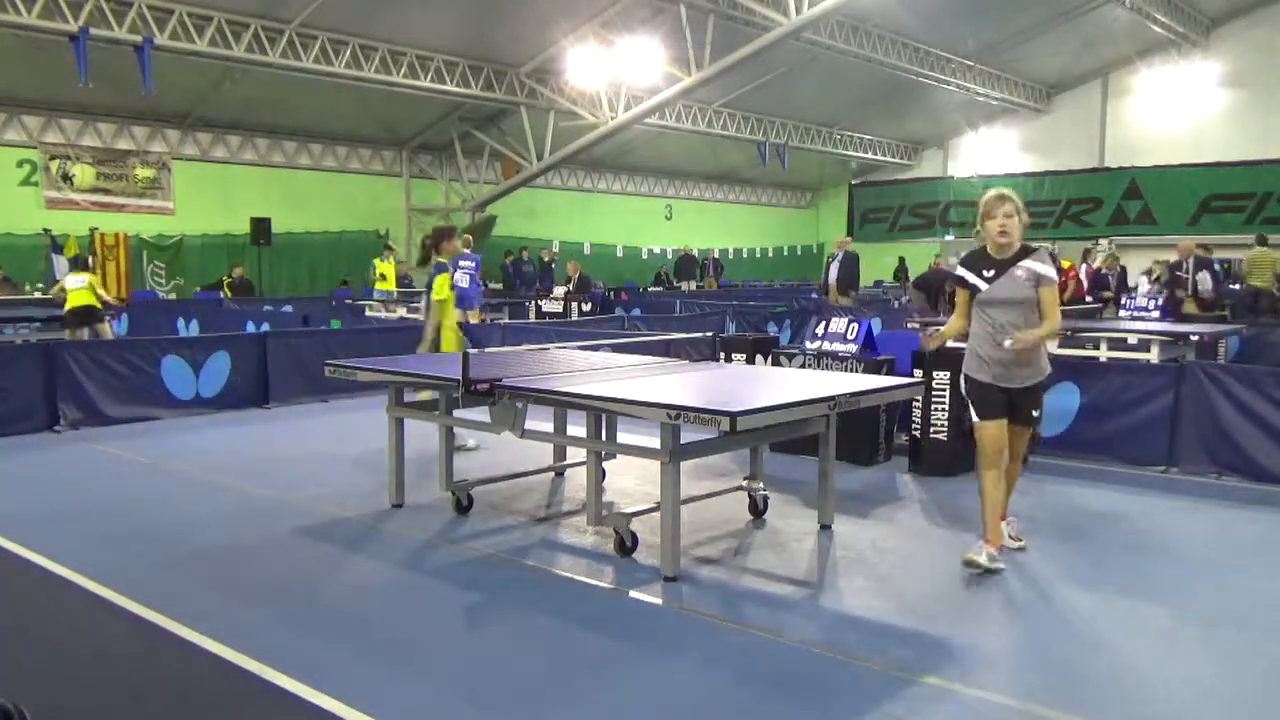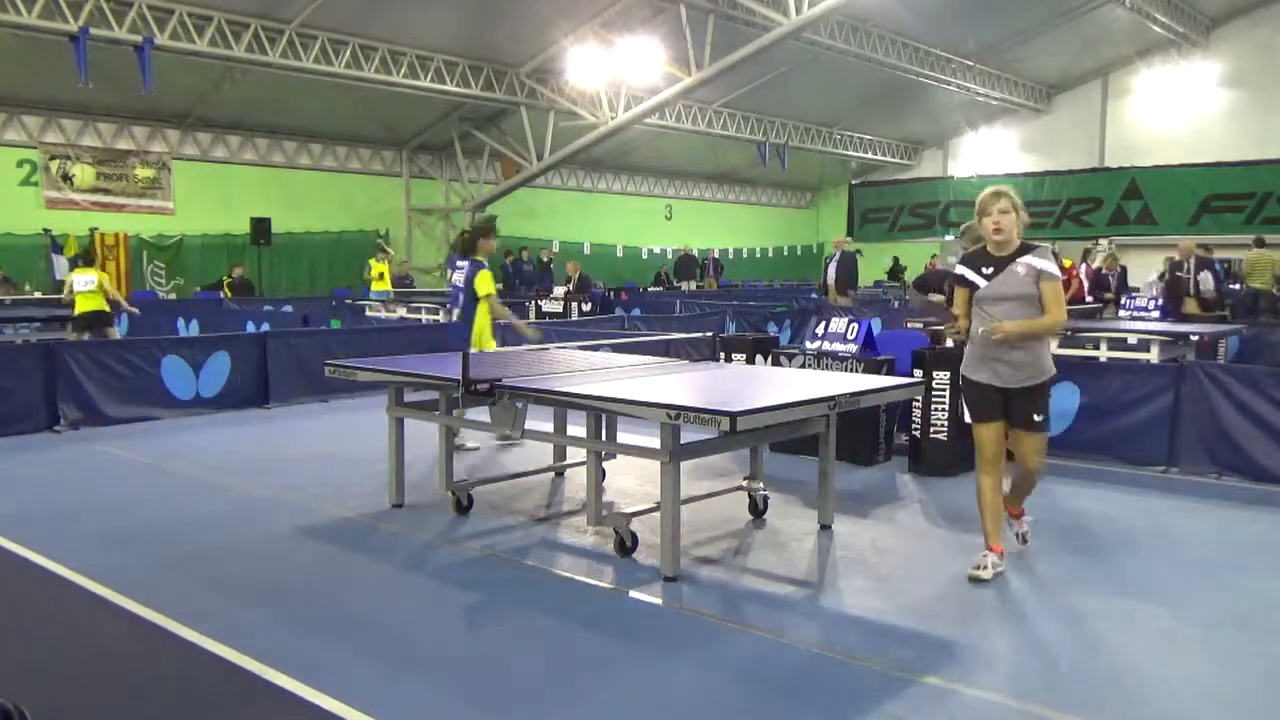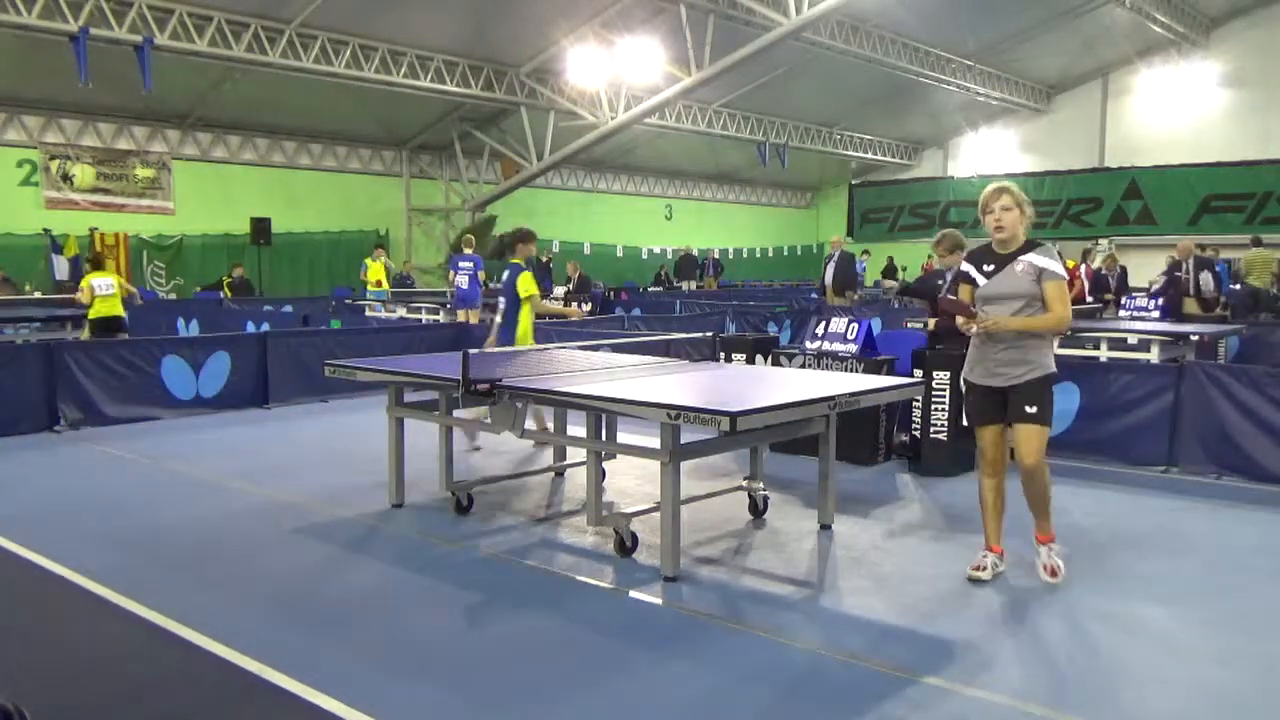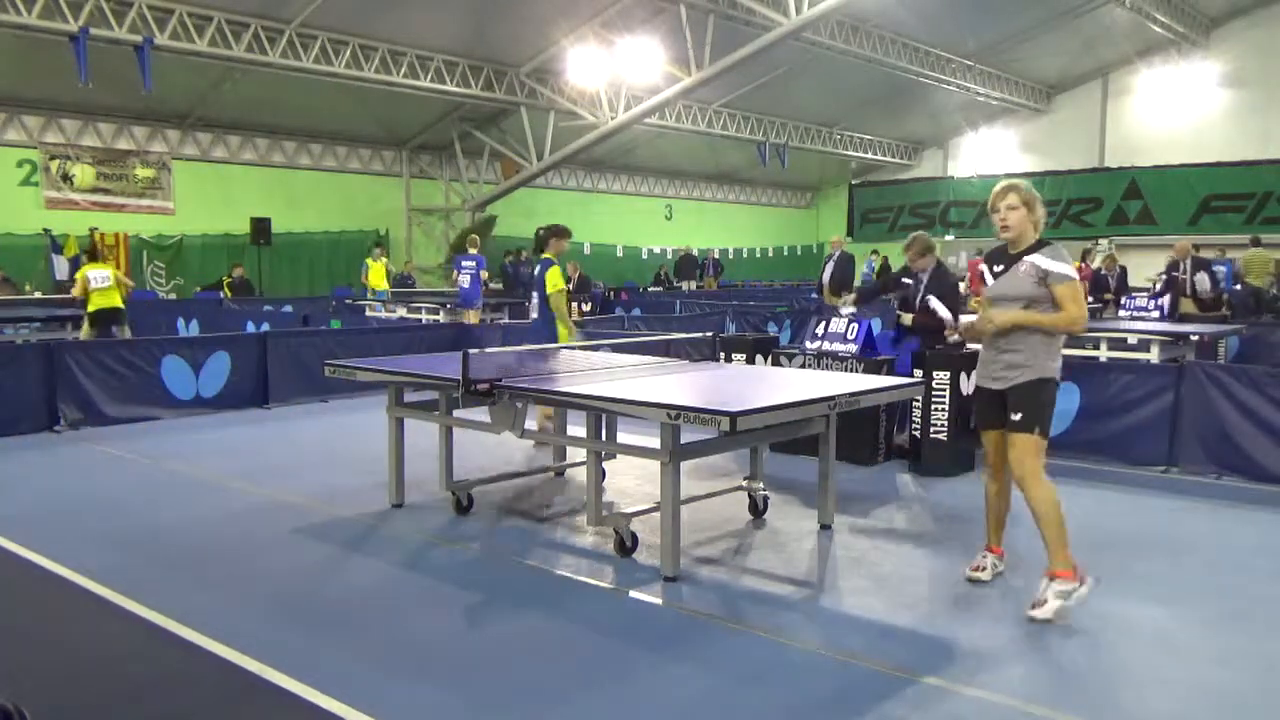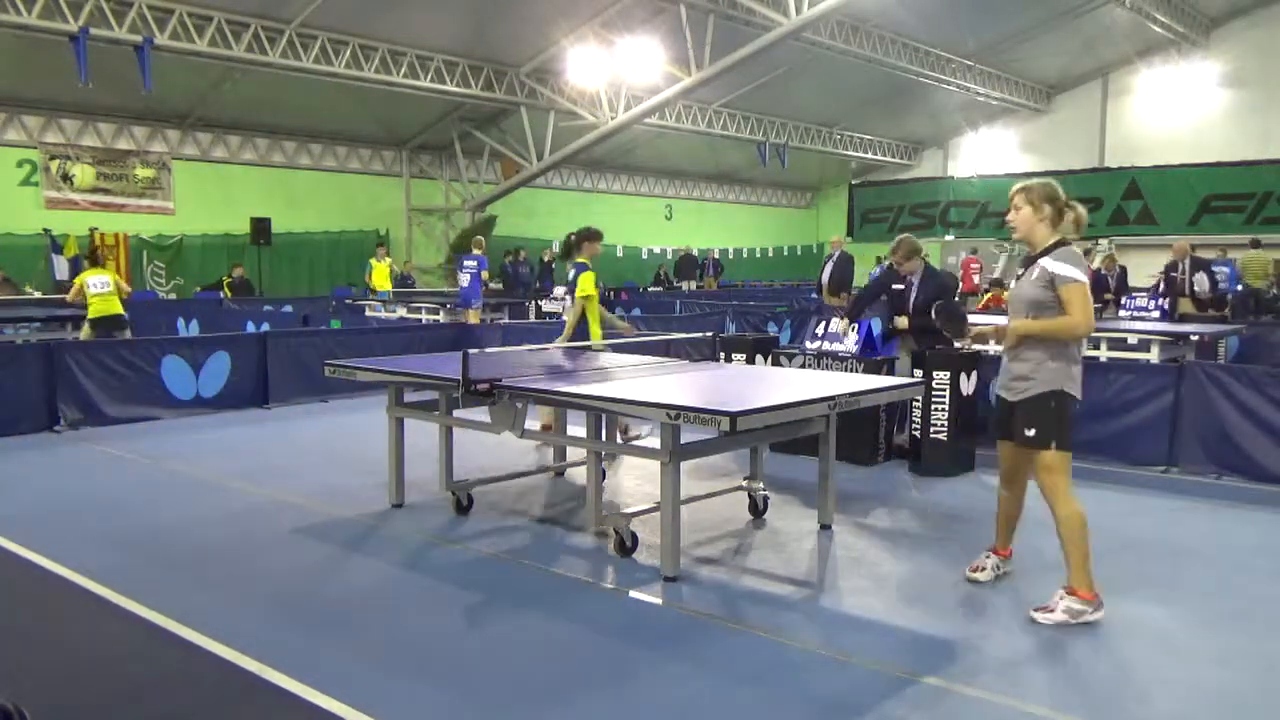
dt=0.2s
person 1, frame 1
left shoulder: (1038, 262)
right shoulder: (970, 265)
left elbow: (1053, 320)
right elbow: (962, 316)
left wrist: (1032, 337)
right wrist: (943, 336)
left hip: (1028, 374)
right hip: (983, 373)
left knee: (1015, 454)
right knee: (991, 457)
left ankle: (1002, 516)
right ankle: (990, 544)
person 1, frame 2
left shoulder: (1039, 258)
right shoulder: (969, 264)
left elbow: (1057, 318)
right elbow: (960, 316)
left wrist: (1016, 328)
right wrist: (957, 327)
left hip: (1031, 375)
right hip: (981, 374)
left knee: (1031, 462)
right knee: (988, 460)
left ankle: (1013, 507)
right ankle: (993, 550)
person 1, frame 3
left shoulder: (1042, 257)
right shoulder: (973, 261)
left elbow: (1061, 319)
right elbow: (964, 314)
left wrist: (1011, 323)
right wrist: (966, 324)
left hip: (1030, 372)
right hip: (982, 374)
left knee: (1031, 460)
right knee: (990, 463)
left ankle: (1046, 537)
right ankle: (993, 550)
person 1, frame 4
left shoulder: (1051, 257)
right shoulder: (991, 260)
left elbow: (1077, 319)
left wrist: (1017, 317)
right wrist: (973, 328)
left hip: (1033, 375)
right hip: (990, 375)
left knee: (1026, 470)
right knee: (994, 467)
left ankle: (1066, 574)
right ankle: (994, 551)
person 1, frame 5
left shoulder: (1064, 258)
right shoulder: (1030, 263)
left elbow: (1081, 323)
left wrist: (1024, 328)
right wrist: (998, 332)
left hip: (1049, 387)
right hip: (1013, 384)
left knee: (1054, 485)
right knee: (1010, 476)
left ankle: (1083, 594)
right ankle: (1000, 552)
person 2, frame 1
left shoulder: (439, 269)
right shoulder: (443, 272)
right elbow: (435, 312)
left wrist: (457, 334)
right wrist: (426, 343)
left hip: (439, 339)
right hip: (441, 341)
right ankle: (452, 437)
person 2, frame 2
left shoulder: (470, 267)
right shoulder: (481, 270)
right elbow: (495, 307)
right wrist: (522, 327)
left hip: (472, 334)
right hip: (475, 337)
person 2, frame 3
left shoulder: (509, 271)
right shoulder: (523, 273)
left elbow: (504, 307)
right elbow: (538, 306)
left wrist: (494, 335)
right wrist: (568, 311)
left hip: (509, 336)
right hip: (517, 339)
left ankle: (543, 431)
person 2, frame 4
left shoulder: (540, 265)
right shoulder: (552, 267)
right elbow: (556, 303)
right wrist: (571, 328)
left hip: (541, 331)
right hip: (551, 334)
left ankle: (543, 427)
right ankle: (546, 421)
person 2, frame 5
left shoulder: (575, 269)
right shoulder: (585, 271)
right elbow: (577, 306)
left wrist: (617, 322)
right wrist: (565, 336)
left hip: (574, 334)
right hip: (584, 336)
left ankle: (546, 427)
right ankle: (623, 430)
